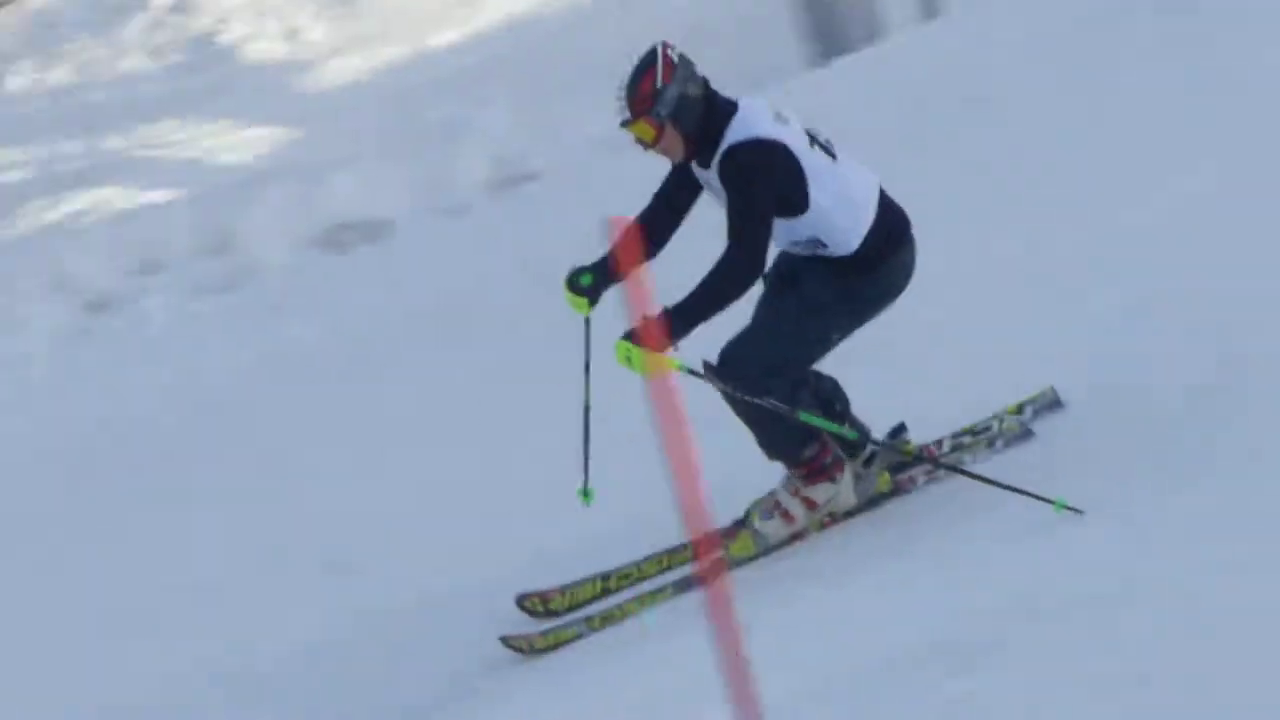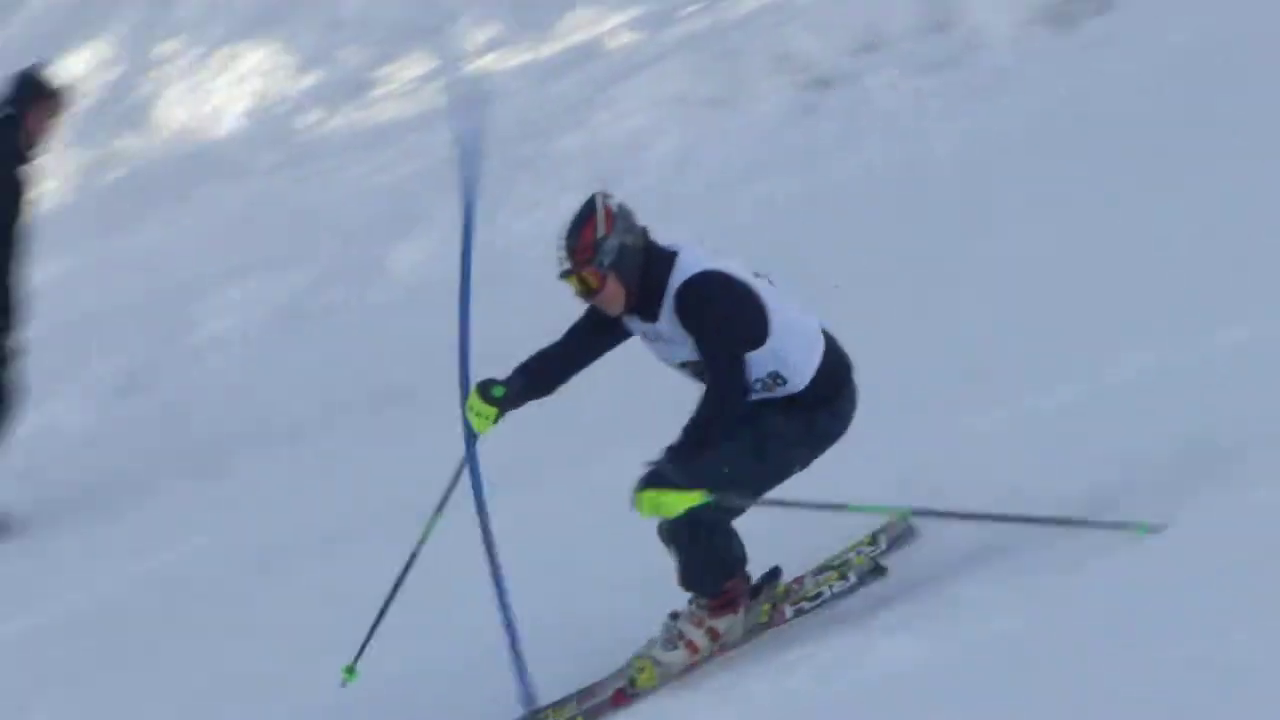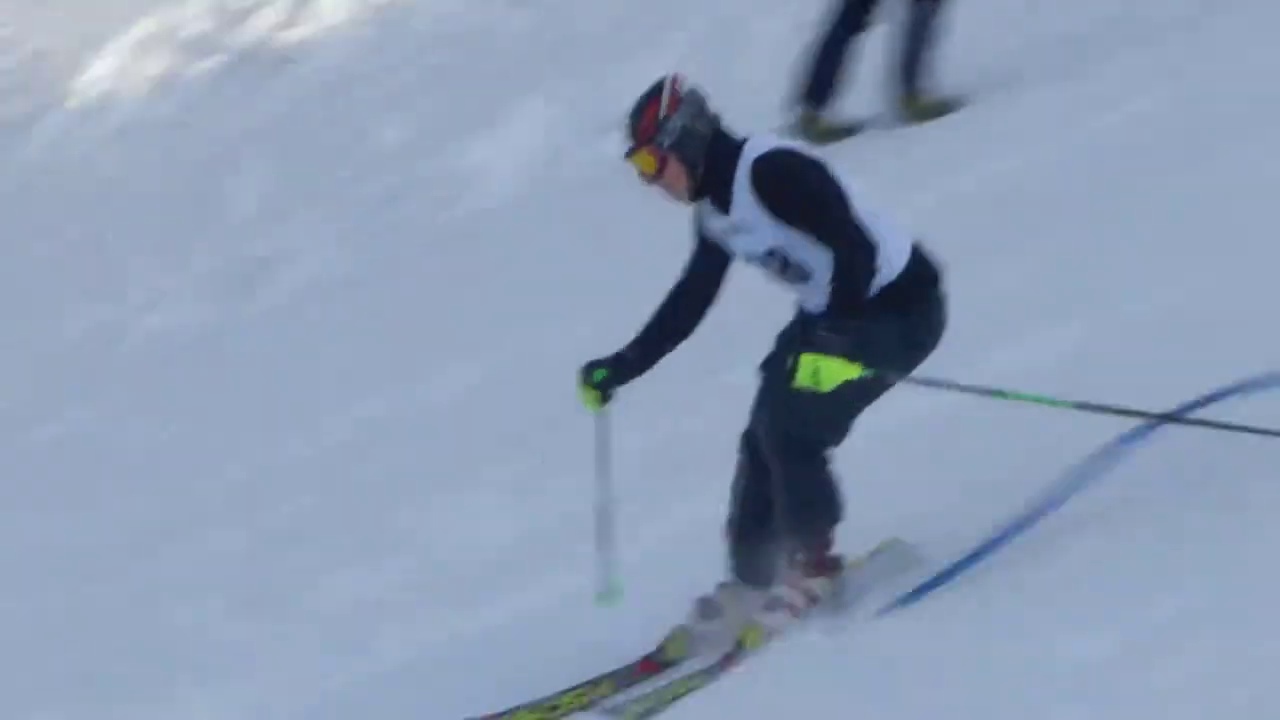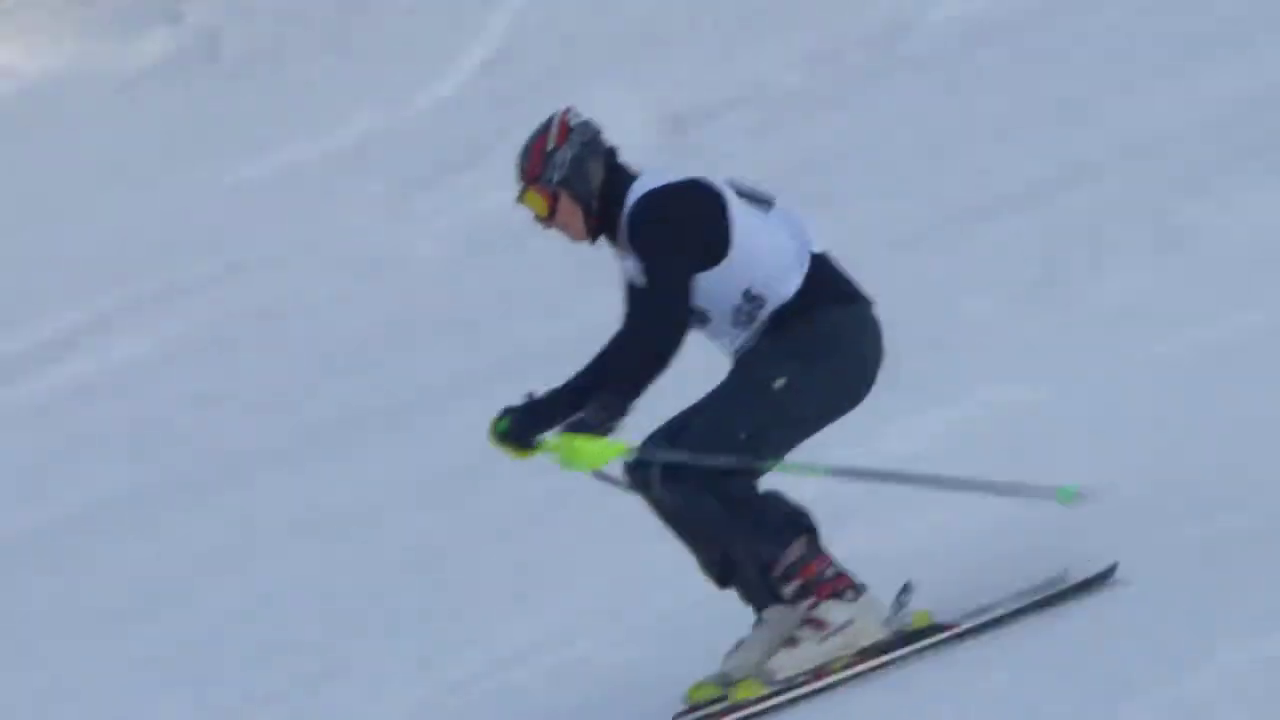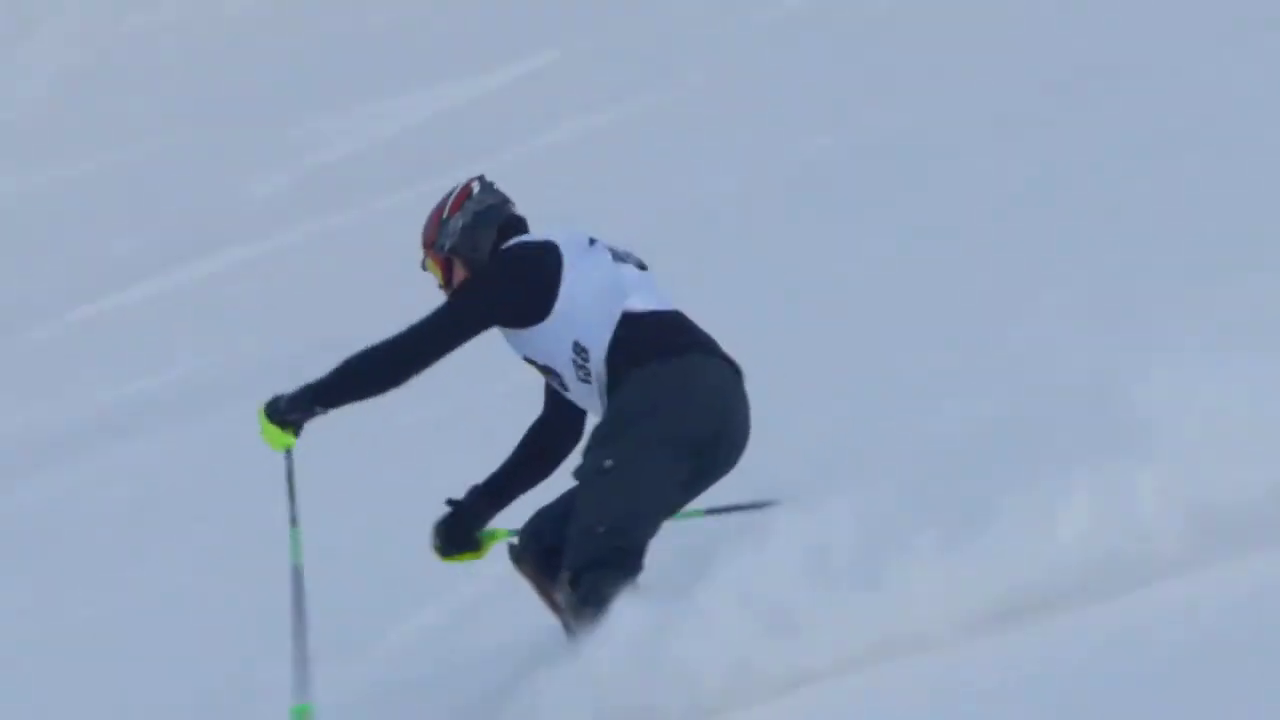
dt=0.3s
person 1, frame 1
left shoulder: (749, 156)
right shoulder: (710, 137)
left elbow: (744, 265)
right elbow: (660, 217)
left wrist: (666, 327)
right wrist: (601, 274)
left hip: (869, 266)
right hip: (817, 253)
left knee: (744, 369)
right knee: (764, 362)
left ankle: (818, 477)
right ankle: (851, 458)
person 1, frame 2
left shoulder: (703, 292)
right shoulder: (632, 295)
left elbow: (728, 390)
right elbow: (567, 354)
left wrist: (677, 470)
right wrist: (507, 391)
left hip: (812, 405)
right hip: (754, 395)
left knee: (692, 505)
right knee: (678, 496)
left ankle: (720, 609)
right ankle: (725, 589)
person 1, frame 3
left shoulder: (776, 168)
right shoulder: (713, 205)
left elbow: (858, 249)
right elbow: (690, 298)
left wrist: (834, 342)
right wrist: (621, 367)
left hip: (900, 306)
right hip: (834, 308)
left knee: (792, 425)
right knee: (768, 434)
left ankle: (808, 568)
right ankle: (750, 581)
person 1, frame 4
left shoulder: (658, 209)
right shoulder: (640, 227)
left elbow: (664, 320)
right elbow: (638, 345)
left wrist: (600, 415)
right wrist: (543, 413)
left hip: (825, 335)
right hip: (789, 340)
left knee: (685, 467)
right knee: (658, 467)
left ankle: (828, 598)
right ankle: (788, 610)
person 1, frame 5
left shoulder: (517, 267)
left elbow: (414, 347)
right elbow: (557, 429)
left wrist: (306, 400)
right wrist: (477, 506)
left hip: (662, 398)
left knee: (592, 577)
right knee: (543, 549)
